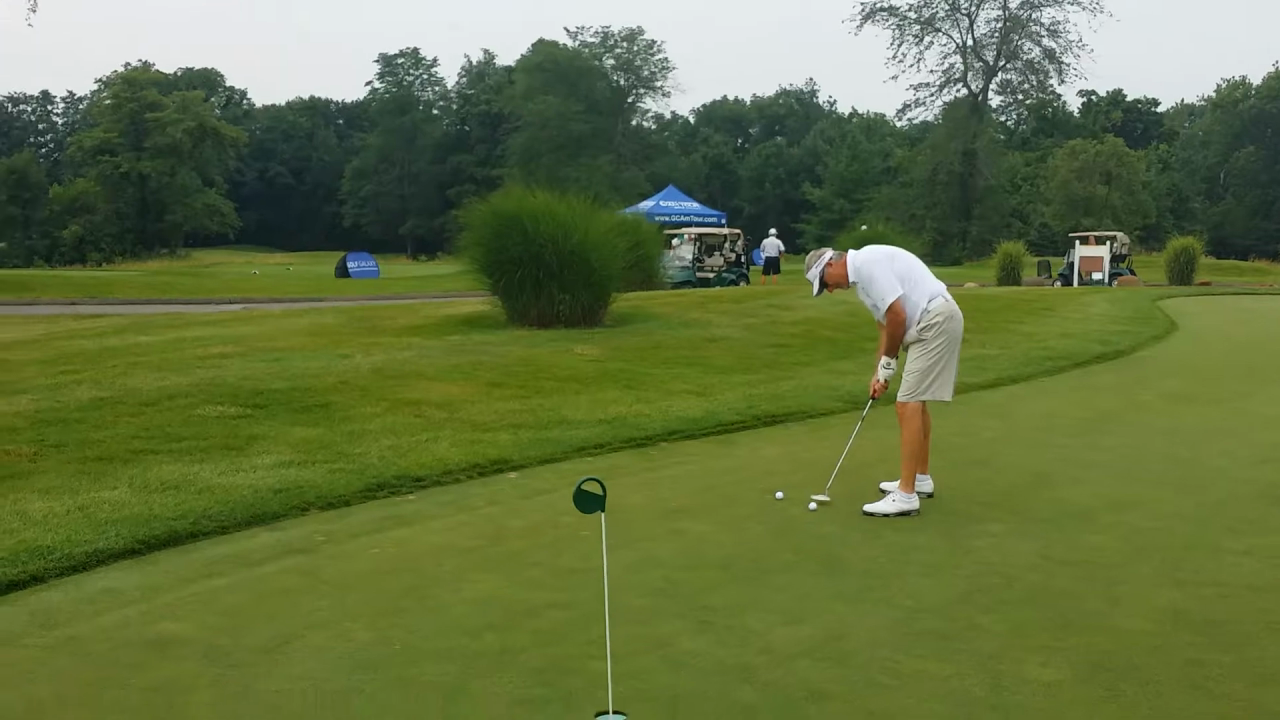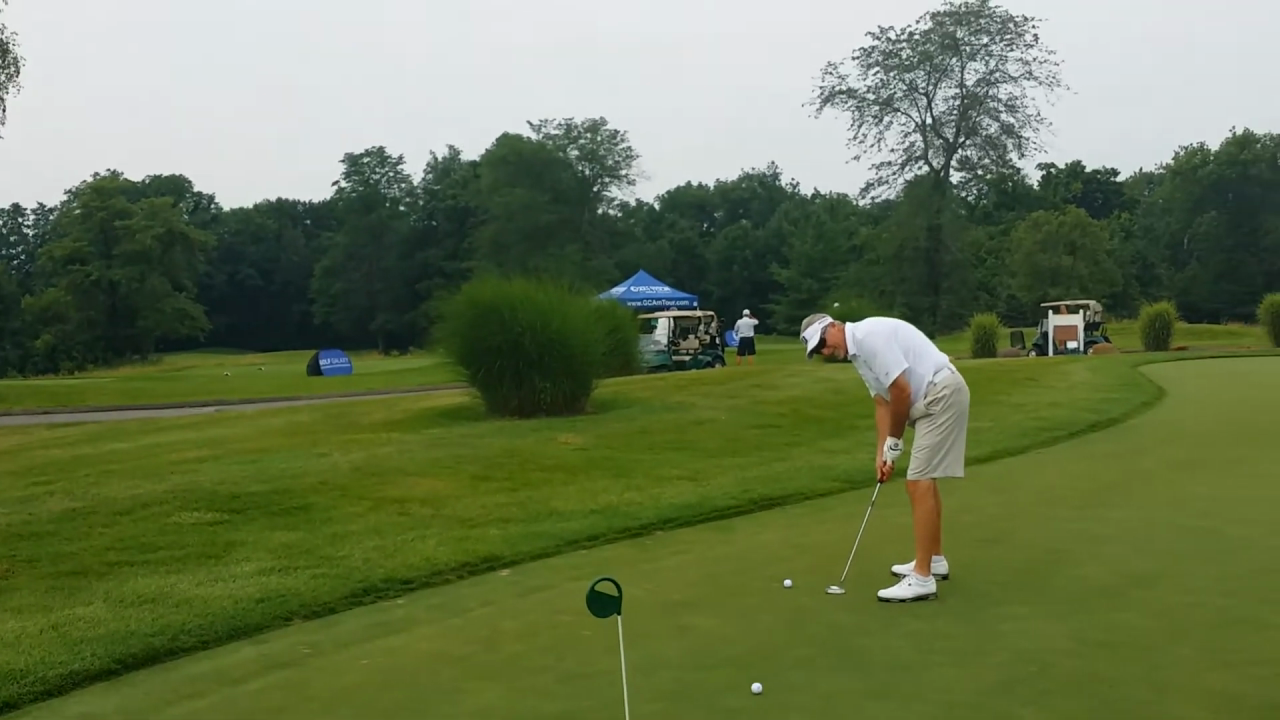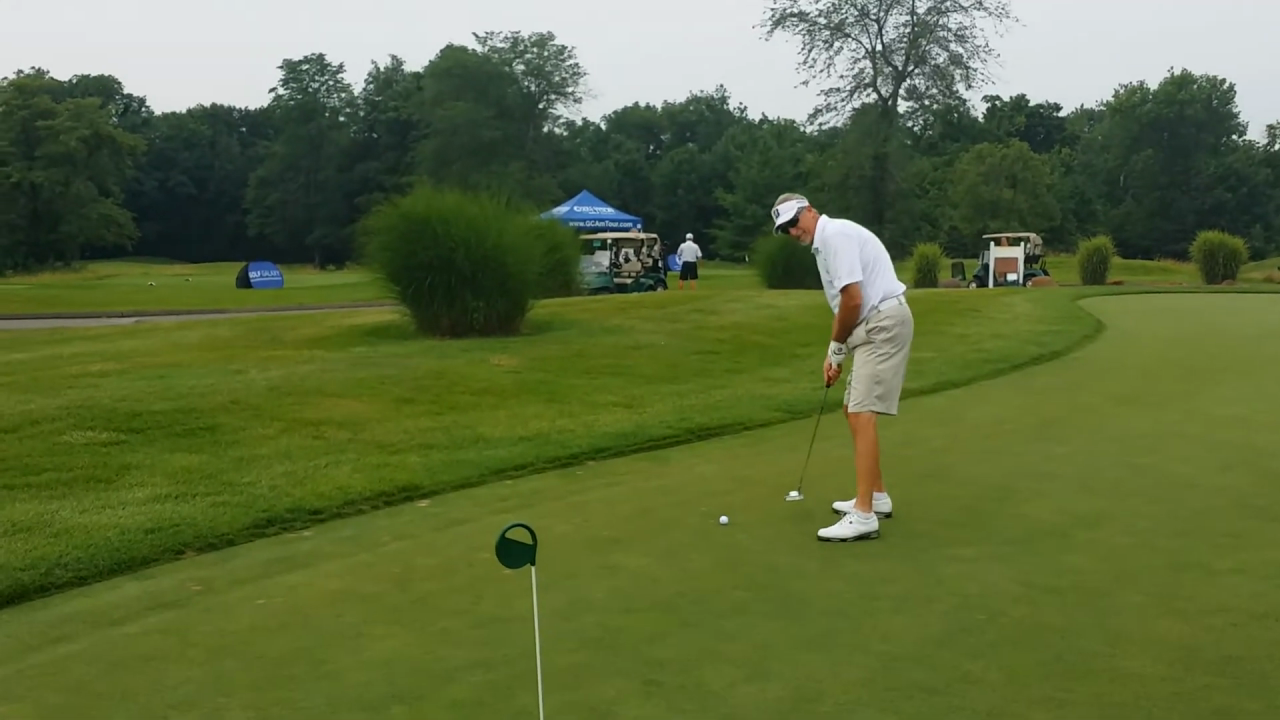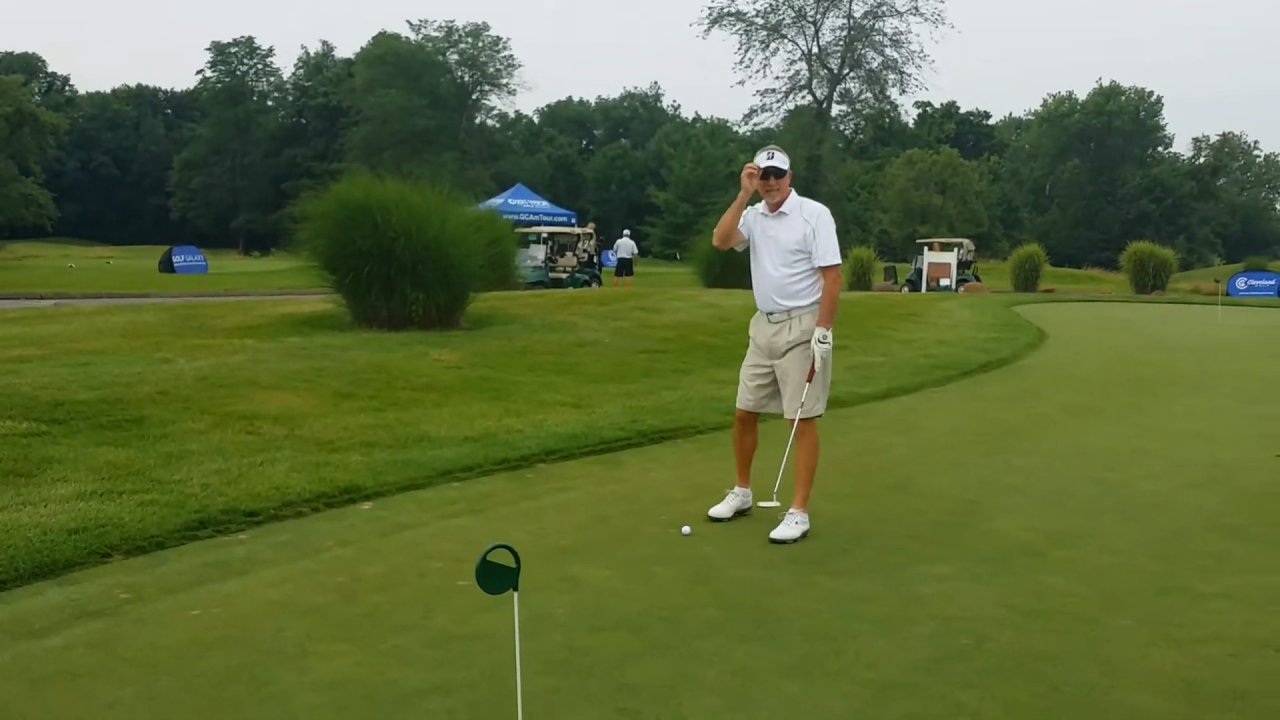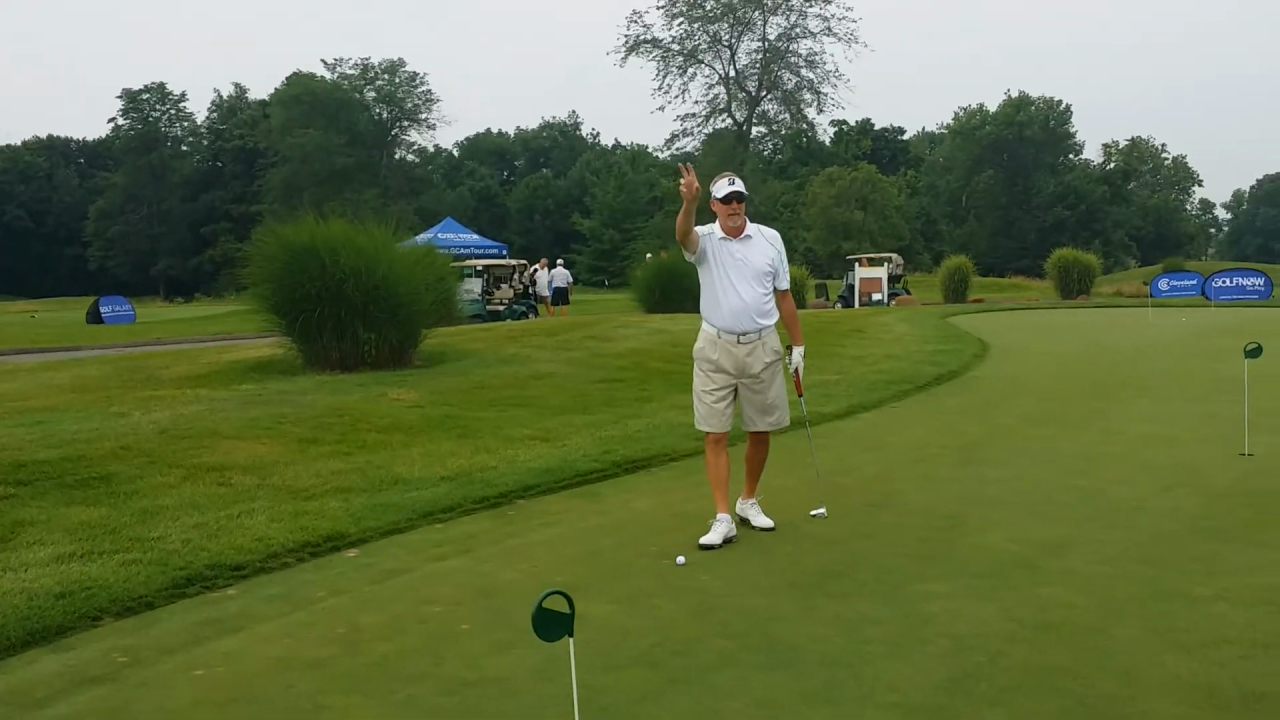
dt=1s
person 1, frame 1
left shoulder: (866, 263)
right shoulder: (862, 276)
left elbow: (897, 315)
right elbow: (886, 323)
left wrist: (888, 361)
right wrist: (879, 372)
left hip: (935, 321)
right hip: (932, 323)
left knee: (908, 405)
right knee: (916, 401)
left ankle: (906, 495)
right ankle: (921, 478)
person 1, frame 2
left shoulder: (869, 335)
right shoulder: (858, 352)
left elbow: (902, 391)
right elbow: (883, 402)
left wrist: (894, 442)
right wrist: (881, 452)
left hip: (941, 394)
right hip: (933, 399)
left knee: (918, 483)
right knee: (925, 480)
left ankle: (922, 578)
right ankle: (934, 560)
person 1, frame 3
left shoulder: (836, 234)
right shoulder: (824, 244)
left elbow: (853, 299)
right elbow: (843, 305)
left wrist: (837, 345)
right wrist: (833, 353)
left hip: (883, 324)
right hip: (874, 327)
left knee: (860, 415)
right knee: (857, 412)
left ankle: (863, 514)
right ankle: (877, 496)
person 1, frame 4
left shoulder: (815, 214)
right shoulder: (752, 216)
left elbow: (832, 275)
right elbow: (720, 242)
left wrist: (823, 329)
right wrist: (744, 194)
left hip: (802, 326)
right hip: (763, 326)
left knee: (803, 418)
right knee: (745, 414)
left ankle: (798, 512)
right ankle: (741, 492)
person 1, frame 5
left shoulder: (771, 239)
right shoulder: (704, 239)
left elbow: (784, 297)
right elbow: (682, 236)
left wrist: (798, 346)
right wrist: (689, 202)
left hip: (763, 348)
right hip: (715, 349)
left knee: (760, 432)
right knee: (716, 436)
left ankle: (748, 501)
right ankle: (722, 519)
